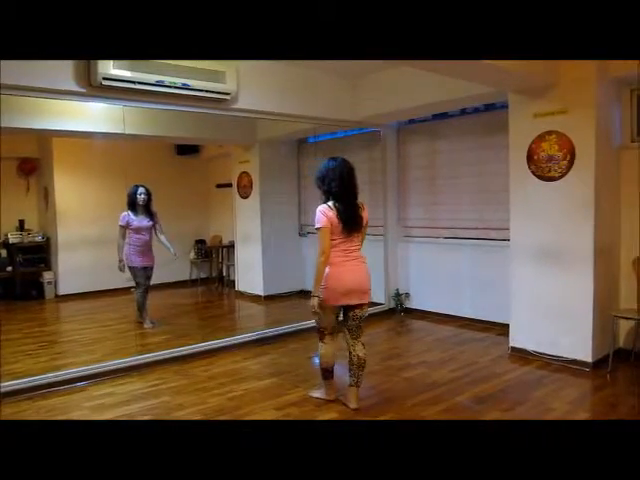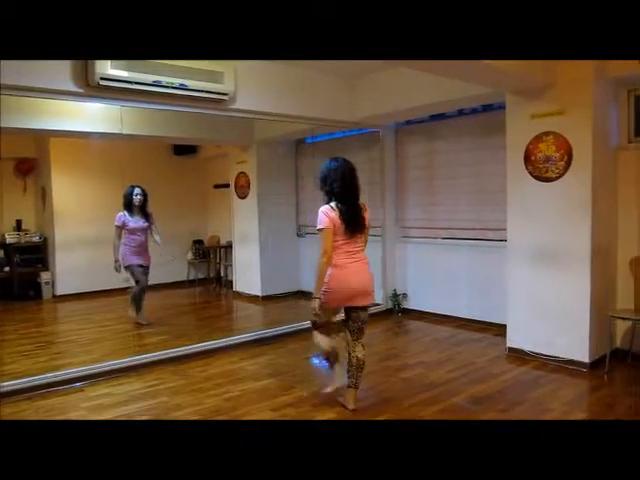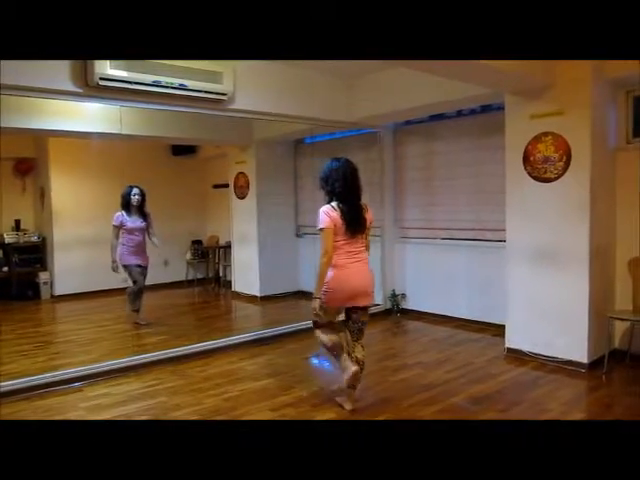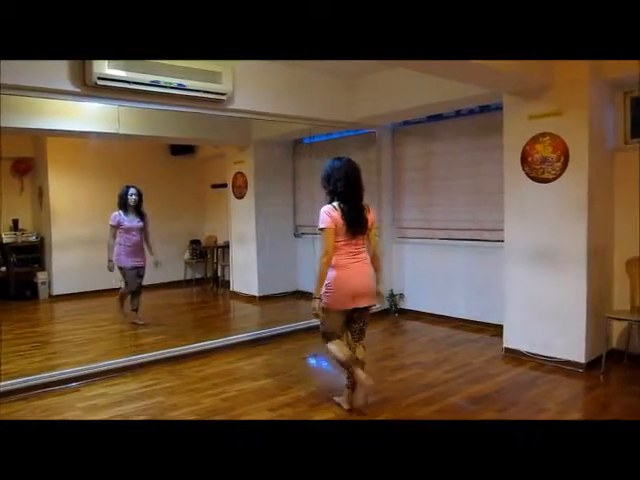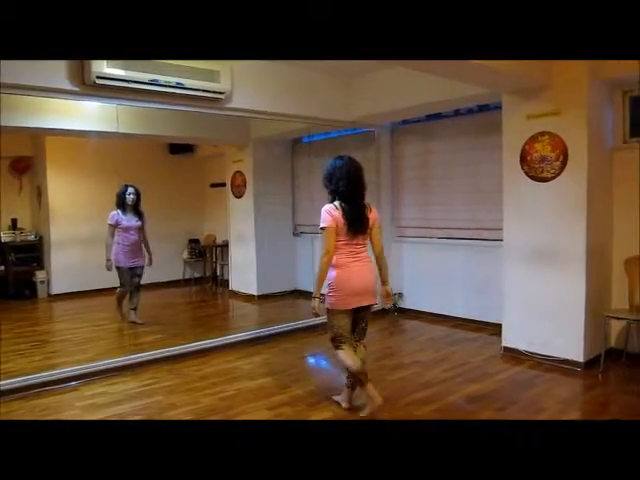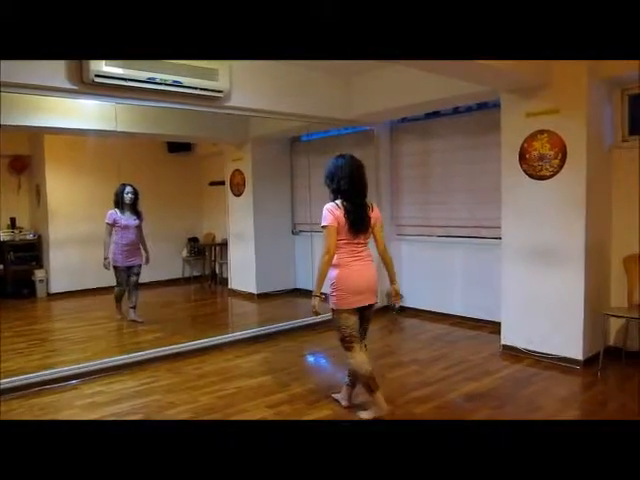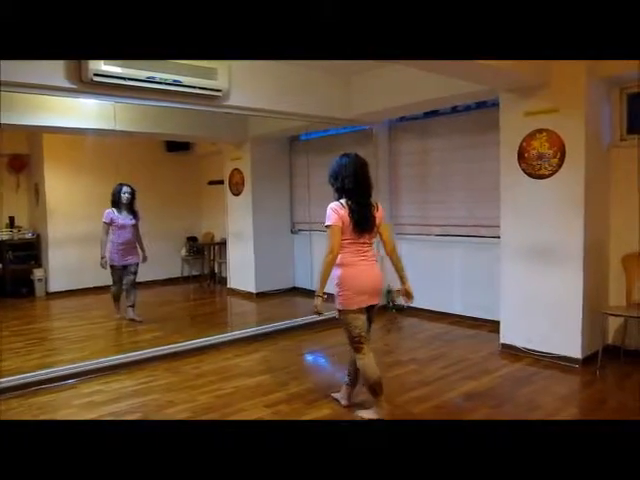
dt=0.1s
person 1, frame 1
left shoulder: (325, 211)
right shoulder: (361, 210)
left elbow: (324, 254)
left wrist: (315, 292)
left hip: (335, 280)
right hip: (360, 278)
left knee: (326, 336)
right knee: (356, 339)
left ankle: (328, 389)
right ankle: (353, 396)
person 1, frame 2
left shoulder: (327, 212)
right shoulder: (363, 211)
left elbow: (326, 255)
left wrist: (316, 294)
left hip: (339, 280)
right hip: (363, 279)
left knee: (319, 325)
right knee: (356, 339)
left ankle: (336, 373)
right ankle: (350, 396)
person 1, frame 3
left shoulder: (328, 211)
right shoulder: (365, 211)
left elbow: (326, 255)
left wrist: (317, 294)
left hip: (340, 281)
right hip: (364, 280)
left knee: (321, 326)
right knee: (356, 340)
left ankle: (346, 364)
right ankle: (348, 396)
person 1, frame 4
left shoulder: (329, 212)
right shoulder: (367, 211)
left elbow: (327, 255)
right elbow: (373, 251)
left wrist: (317, 293)
right wrist: (376, 282)
left hip: (341, 281)
right hip: (365, 280)
left knee: (331, 337)
right knee: (356, 340)
left ankle: (359, 376)
right ankle: (348, 396)
person 1, frame 5
left shoulder: (330, 211)
right shoulder: (369, 211)
left elbow: (328, 254)
right elbow: (379, 251)
left wrist: (316, 293)
right wrist: (386, 283)
left hip: (342, 281)
right hip: (366, 279)
left knee: (340, 343)
right knee: (357, 340)
left ankle: (370, 393)
right ankle: (347, 395)
person 1, frame 6
left shoulder: (332, 209)
right shoulder: (371, 209)
left elbow: (329, 253)
right elbow: (383, 249)
left wrist: (317, 292)
right wrist: (393, 282)
left hip: (345, 281)
right hip: (368, 278)
left knee: (351, 345)
right knee: (357, 341)
left ankle: (378, 403)
right ankle: (347, 393)
person 1, frame 7
left shoulder: (336, 209)
right shoulder: (375, 209)
left elbow: (332, 253)
right elbow: (391, 248)
left wrist: (320, 292)
right wrist: (403, 281)
left hip: (350, 281)
right hip: (373, 278)
left knee: (360, 347)
right knee: (360, 341)
left ankle: (379, 407)
right ankle: (346, 393)
person 2, frame 1
left shoulder: (152, 215)
right shoulder: (126, 216)
left elbow: (160, 234)
right elbow: (121, 239)
left wrist: (171, 248)
right wrist: (120, 259)
left hip: (148, 256)
right hip: (134, 256)
left knee: (145, 287)
right knee: (141, 286)
left ankle: (141, 315)
right ankle: (144, 317)
person 2, frame 2
left shoulder: (148, 216)
right shoulder: (122, 217)
left elbow: (155, 234)
right elbow: (117, 239)
right wrist: (116, 259)
left hip: (144, 255)
right hip: (129, 255)
left knee: (143, 285)
right knee: (142, 282)
left ankle: (139, 315)
right ankle: (133, 308)
person 2, frame 3
left shoulder: (145, 216)
right shoulder: (120, 216)
left elbow: (152, 236)
right elbow: (115, 239)
right wrist: (114, 259)
left hip: (142, 255)
right hip: (127, 255)
left knee: (140, 286)
right knee: (139, 283)
left ankle: (136, 315)
right ankle: (130, 302)
person 2, frame 4
left shoulder: (142, 216)
right shoulder: (117, 216)
left elbow: (146, 237)
right elbow: (112, 238)
left wrist: (153, 255)
right wrist: (110, 259)
left hip: (139, 256)
right hip: (124, 256)
left knee: (138, 286)
right knee: (131, 286)
left ankle: (135, 315)
right ankle: (120, 301)
person 2, frame 5
left shoulder: (140, 215)
right shoulder: (115, 215)
left elbow: (143, 237)
right elbow: (110, 238)
left wrist: (149, 254)
right wrist: (108, 258)
left hip: (138, 255)
right hip: (122, 255)
left knee: (136, 285)
right knee: (125, 286)
left ankle: (133, 314)
right ankle: (119, 307)
person 2, frame 6
left shoulder: (137, 214)
right shoulder: (113, 214)
right elbow: (107, 237)
left wrist: (146, 252)
right wrist: (106, 256)
left hip: (135, 254)
right hip: (120, 254)
left knee: (134, 283)
right knee: (122, 285)
left ankle: (132, 313)
right ankle: (118, 309)
person 2, frame 7
left shoulder: (134, 213)
right shoulder: (110, 213)
right elbow: (104, 236)
left wrist: (143, 251)
right wrist: (103, 255)
left hip: (132, 253)
right hip: (116, 252)
left knee: (131, 282)
right knee: (118, 284)
left ankle: (130, 312)
right ankle: (117, 309)
